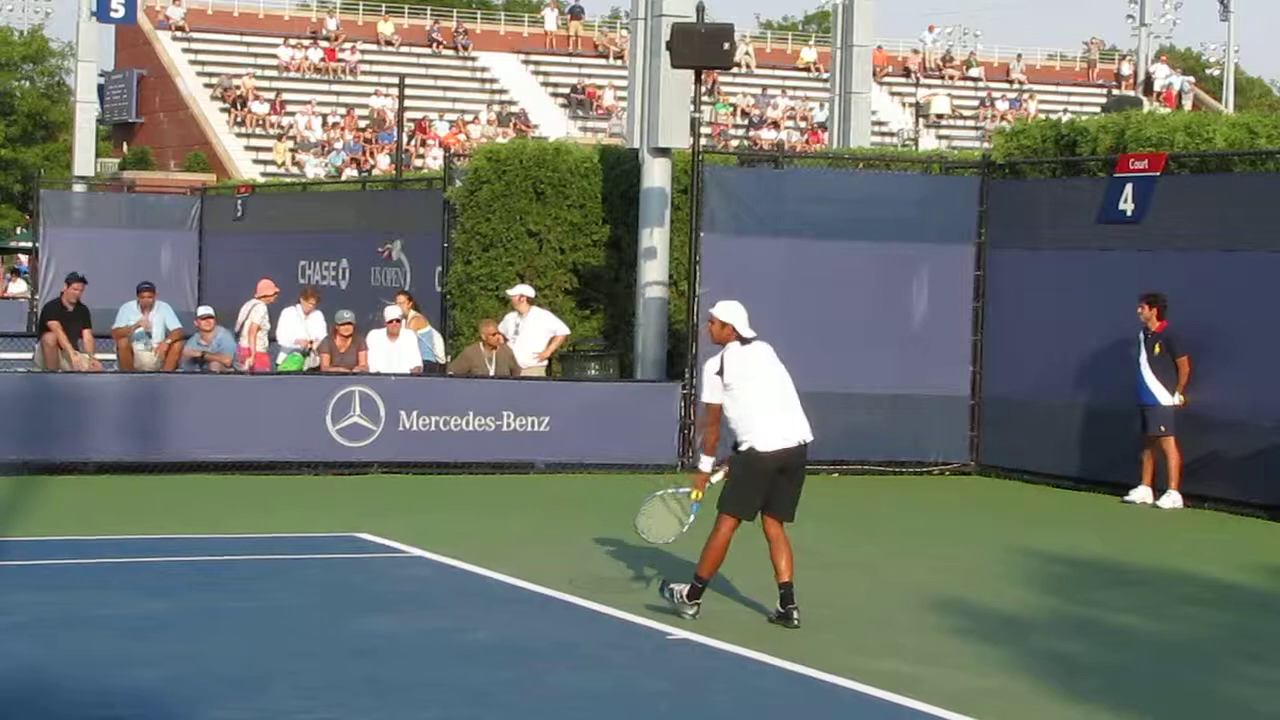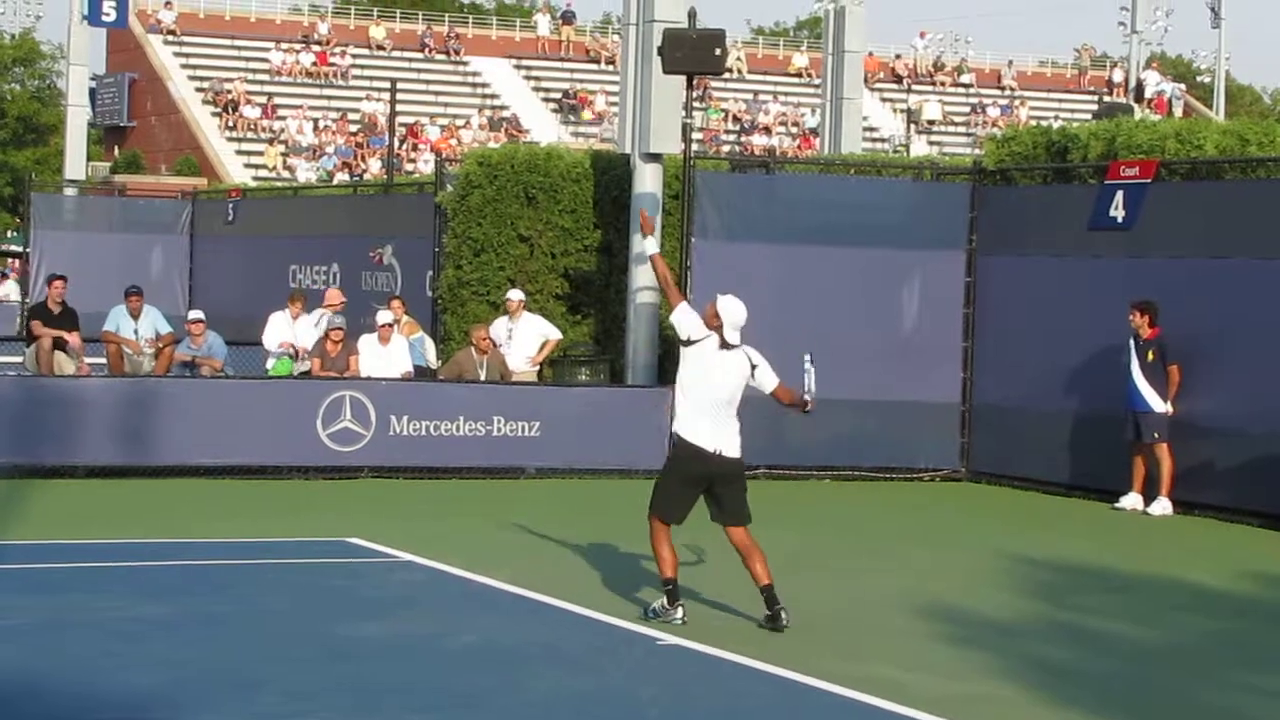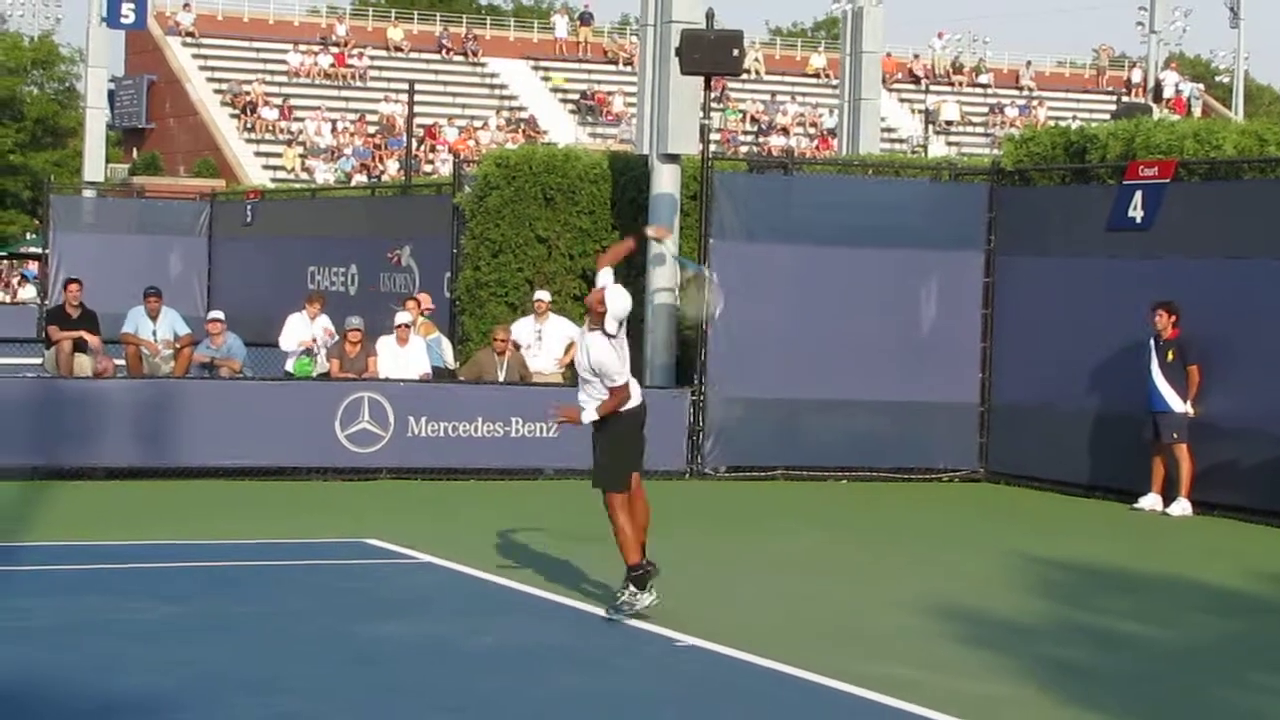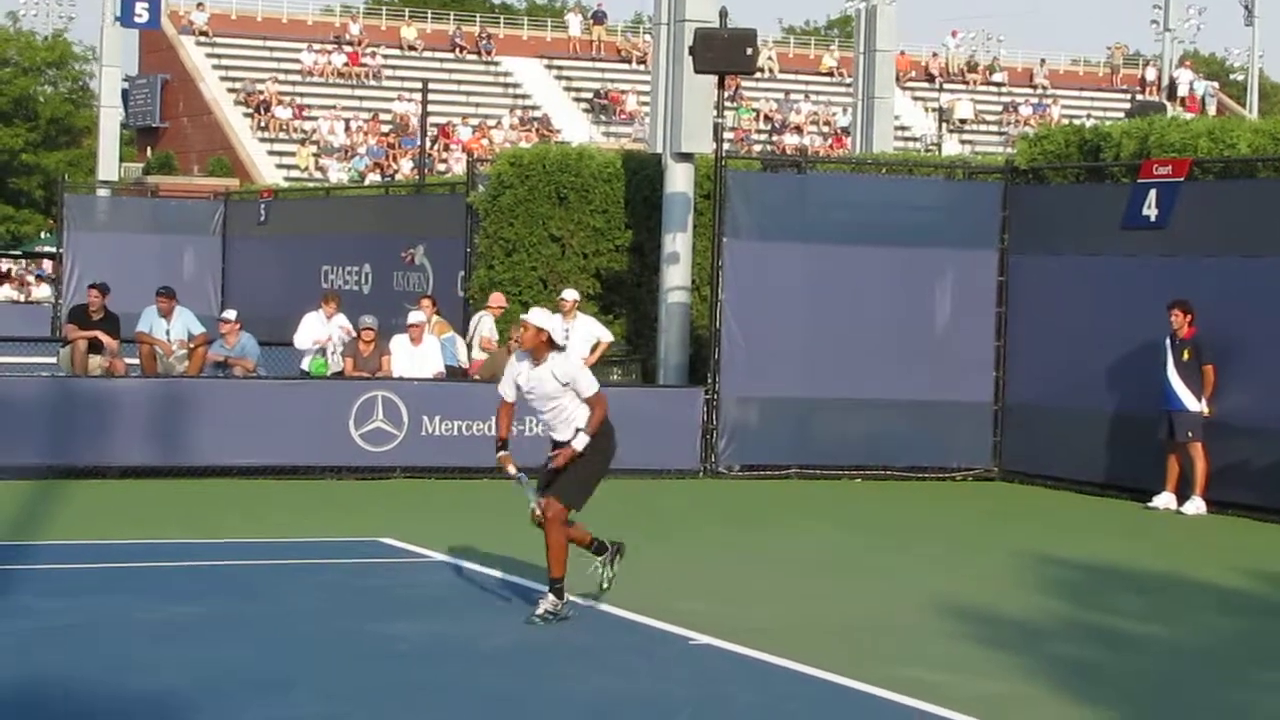
dt=0.7s
person 1, frame 1
left shoulder: (717, 365)
right shoulder: (765, 351)
left elbow: (713, 422)
left wrist: (704, 468)
right wrist: (738, 454)
left hip: (762, 450)
right hip: (796, 445)
left knee: (726, 522)
right knee: (774, 524)
left ankle: (691, 597)
right ankle: (788, 606)
person 1, frame 2
left shoulder: (695, 338)
right shoulder: (748, 358)
left elbow: (669, 286)
right elbow: (784, 396)
left wrist: (650, 241)
right wrist: (805, 402)
left hip: (691, 452)
right hip: (727, 457)
left knee: (659, 523)
right knee: (738, 533)
left ankle: (672, 604)
right ankle: (773, 607)
person 1, frame 3
left shoulder: (605, 344)
right shoulder: (604, 292)
left elbow: (621, 397)
right elbow: (606, 258)
left wrist: (582, 415)
right wrist: (641, 236)
left hip: (617, 419)
right hip: (630, 414)
left knee: (615, 500)
right knee: (631, 485)
left ankle: (639, 586)
right ankle: (643, 570)
person 1, frame 4
left shoulder: (567, 365)
right shoulder: (518, 362)
left elbow: (600, 406)
right elbow: (506, 406)
left wrist: (574, 447)
right wrist: (502, 449)
left hip: (592, 443)
right hip: (563, 444)
left knee: (552, 513)
right knee: (545, 517)
left ankle: (556, 599)
right ankle: (604, 551)
person 2, frame 1
left shoulder: (1167, 336)
right shoulder: (1143, 334)
left elbow: (1184, 367)
left wrist: (1178, 394)
right wrist: (1144, 392)
left hip: (1163, 401)
right hip: (1146, 400)
left knee: (1167, 444)
right knee: (1148, 443)
left ankle: (1173, 494)
right ankle: (1145, 489)
person 2, frame 2
left shoulder: (1160, 342)
right shoulder: (1133, 341)
left elbow: (1175, 375)
left wrist: (1167, 402)
right wrist: (1134, 399)
left hip: (1154, 407)
right hip: (1136, 406)
left knee: (1161, 450)
right knee: (1138, 450)
left ankle: (1164, 501)
right ankle: (1135, 496)
person 2, frame 3
left shoulder: (1181, 343)
right shoulder: (1153, 342)
left elbow: (1194, 375)
left wrist: (1188, 402)
right wrist: (1154, 398)
left hip: (1174, 407)
right hip: (1157, 406)
left knee: (1180, 451)
right knee: (1157, 451)
left ankle: (1183, 501)
right ankle: (1155, 496)
person 2, frame 4
left shoulder: (1196, 342)
right shoulder: (1169, 341)
left elbow: (1209, 373)
left wrist: (1203, 401)
right wrist: (1170, 396)
left hip: (1190, 406)
right hip: (1172, 405)
left knee: (1195, 449)
right knee: (1172, 449)
left ankle: (1197, 500)
right ankle: (1169, 495)
